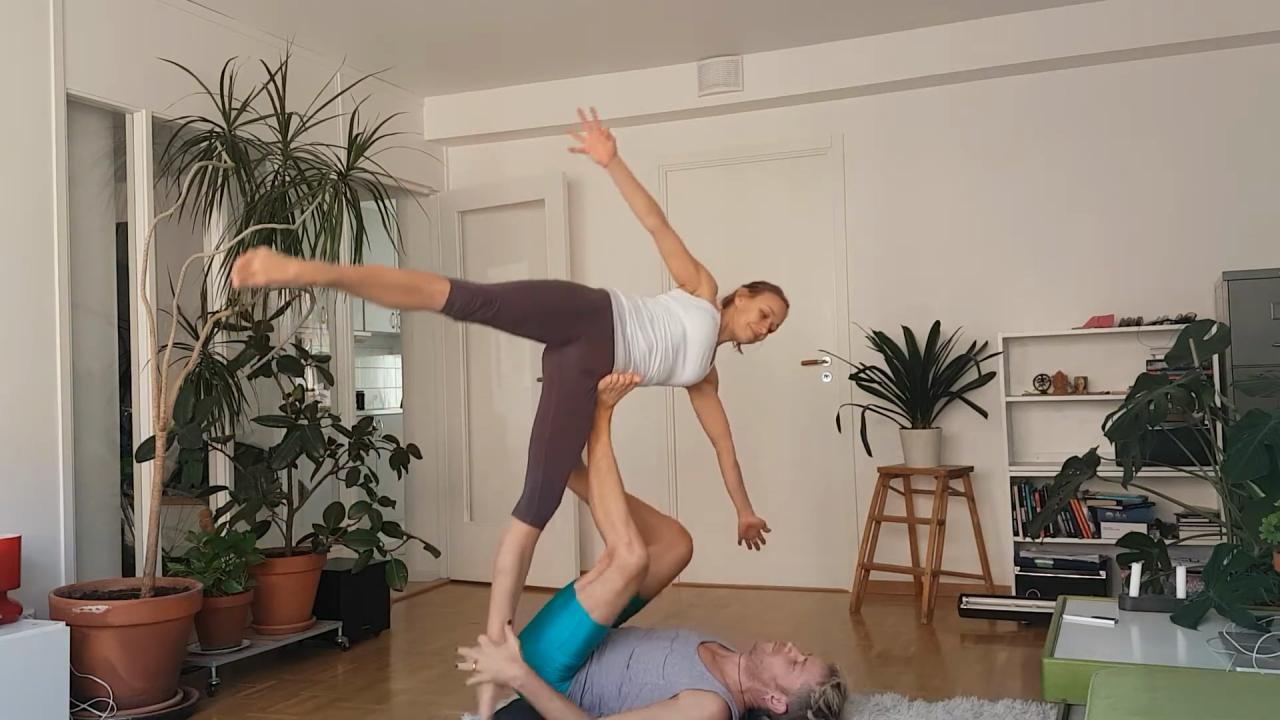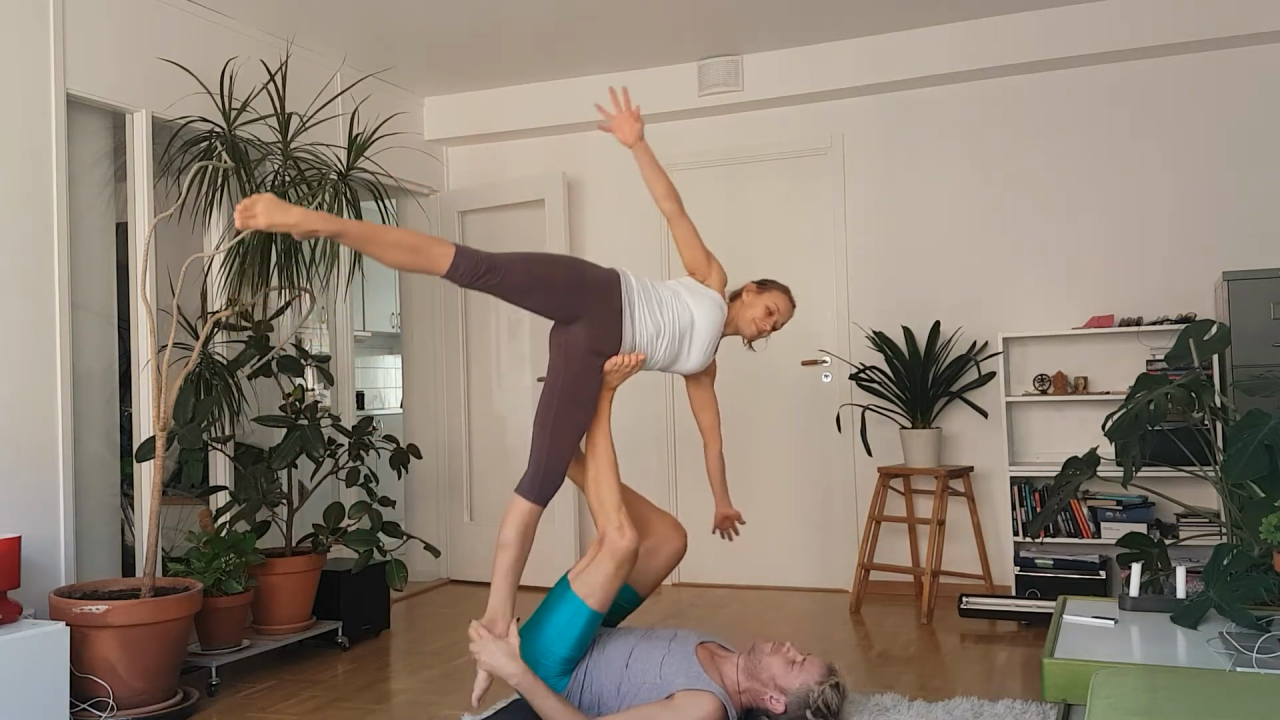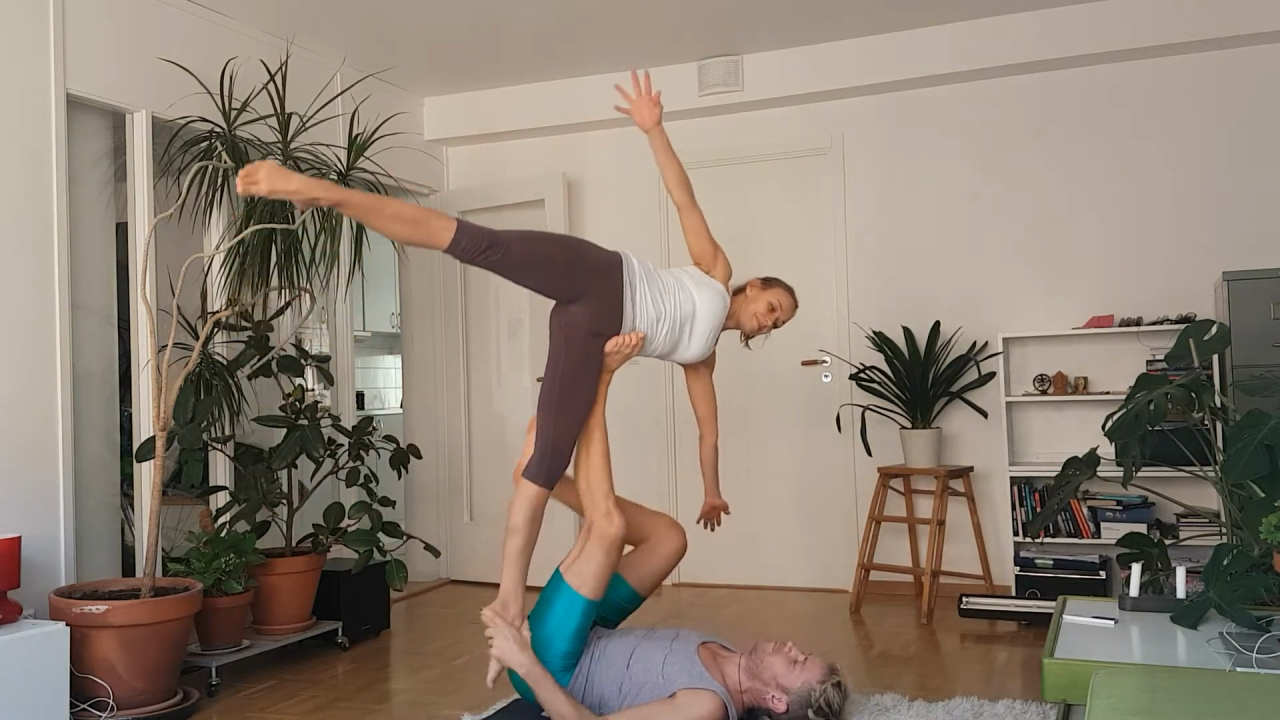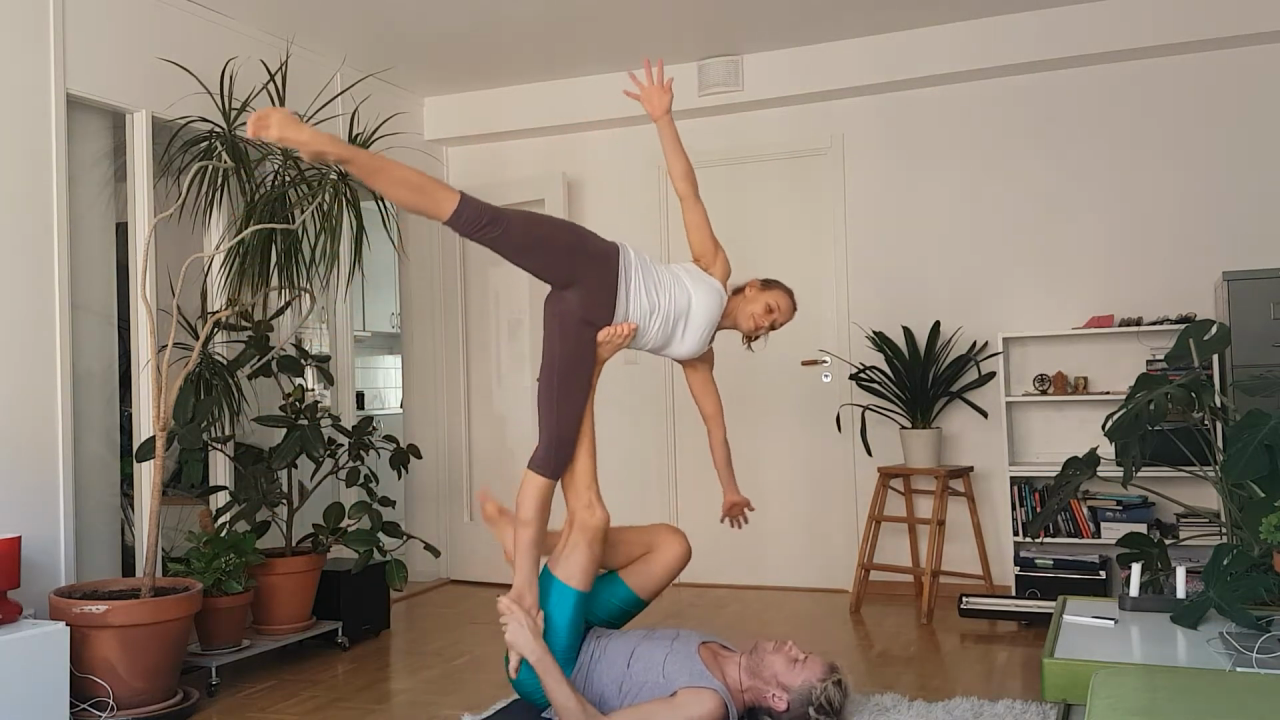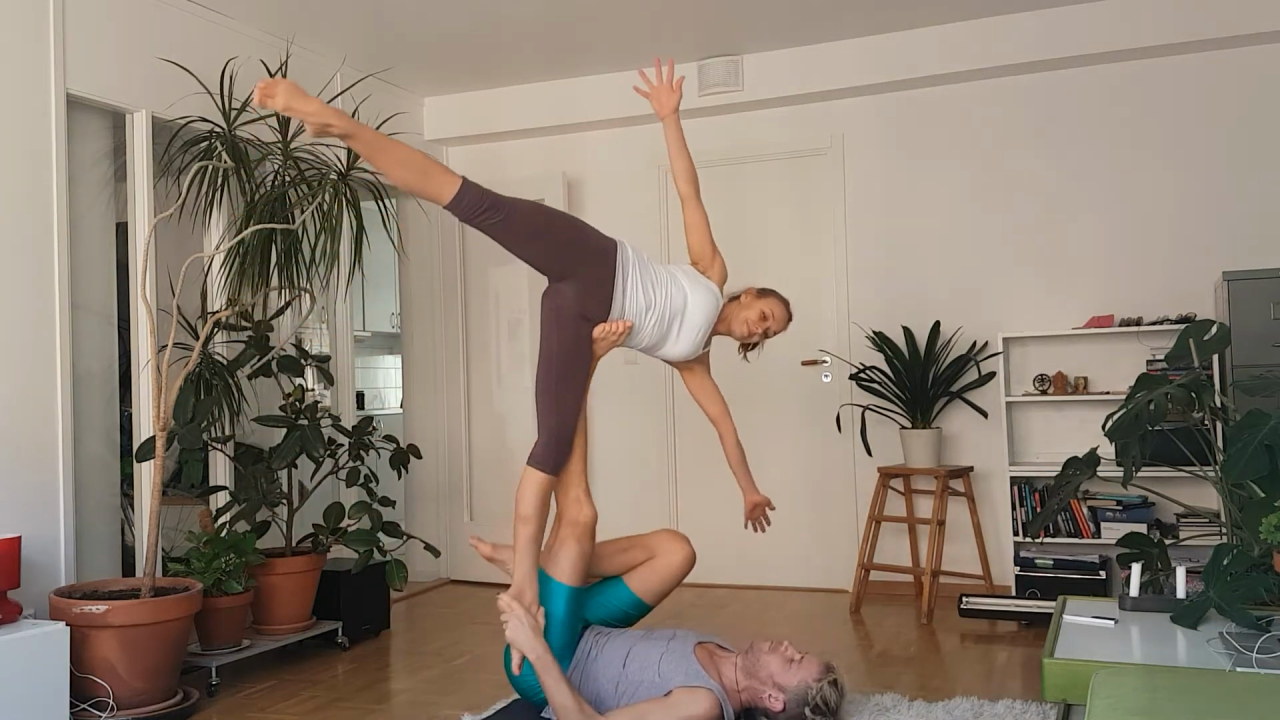
dt=0.2s
person 1, frame 1
left shoulder: (704, 373)
right shoulder: (702, 289)
left elbow: (723, 440)
right elbow: (658, 227)
left wrist: (744, 509)
right wrist: (613, 164)
left hip: (592, 366)
right hip: (591, 318)
left knee: (537, 505)
right knee: (465, 298)
left ankle: (495, 645)
right ankle: (309, 270)
person 1, frame 2
left shoulder: (703, 363)
right shoulder: (712, 275)
left elbow: (711, 432)
right elbow: (672, 209)
left wrist: (722, 500)
right wrist: (637, 144)
left hip: (595, 347)
right hip: (598, 295)
left knee: (542, 480)
right knee: (474, 267)
left ankle: (495, 625)
right ankle: (316, 221)
person 1, frame 3
left shoulder: (702, 354)
right shoulder: (716, 269)
left elbow: (707, 424)
right elbow: (684, 199)
left wrist: (711, 492)
right wrist: (654, 129)
left hip: (593, 329)
right hip: (600, 278)
left knee: (548, 461)
right knee: (478, 243)
left ankle: (508, 603)
right ankle: (321, 190)
person 1, frame 4
left shoulder: (699, 351)
right shoulder: (715, 268)
left elbow: (713, 416)
right elbow: (687, 192)
left wrist: (730, 488)
right wrist: (663, 120)
left hip: (588, 318)
right hip: (595, 266)
left knee: (555, 448)
right knee: (476, 217)
left ankle: (523, 590)
right ankle: (326, 146)
person 1, frame 5
left shoulder: (693, 356)
right shoulder: (712, 271)
left elbow: (722, 419)
right elbow: (688, 191)
left wrist: (749, 489)
right wrist: (671, 119)
left hip: (583, 312)
right hip: (595, 262)
left knee: (554, 441)
right knee: (482, 204)
right ankle: (338, 122)
person 2, frame 1
right shoulder: (731, 664)
left wrist: (517, 676)
left hip: (546, 667)
right hip: (587, 650)
left knee: (630, 556)
right knee: (674, 544)
left ankle: (599, 421)
person 2, frame 2
right shoulder: (733, 666)
left wrist: (515, 671)
left hip: (547, 668)
right hip: (589, 643)
left knee: (620, 539)
right knee: (668, 538)
left ankle: (600, 401)
person 2, frame 3
right shoulder: (733, 664)
left wrist: (525, 662)
left hip: (549, 666)
right hip: (589, 644)
left knee: (608, 526)
right knee: (668, 537)
left ankle: (599, 381)
person 2, frame 4
right shoulder: (734, 665)
left wrist: (535, 653)
left hip: (548, 668)
right hip: (585, 642)
left knee: (589, 519)
right knee: (671, 544)
person 2, frame 5
right shoulder: (731, 664)
left wrist: (535, 649)
left hip: (542, 670)
right hip: (586, 639)
left knee: (579, 516)
right knee: (675, 549)
